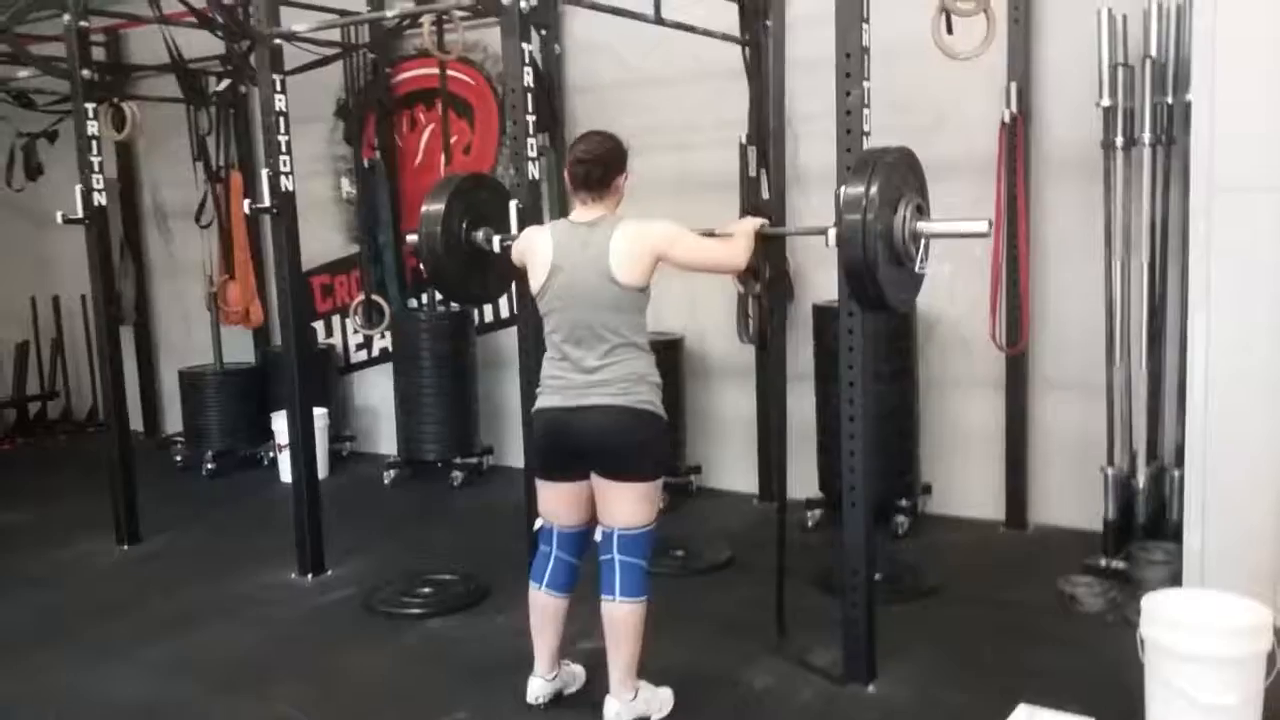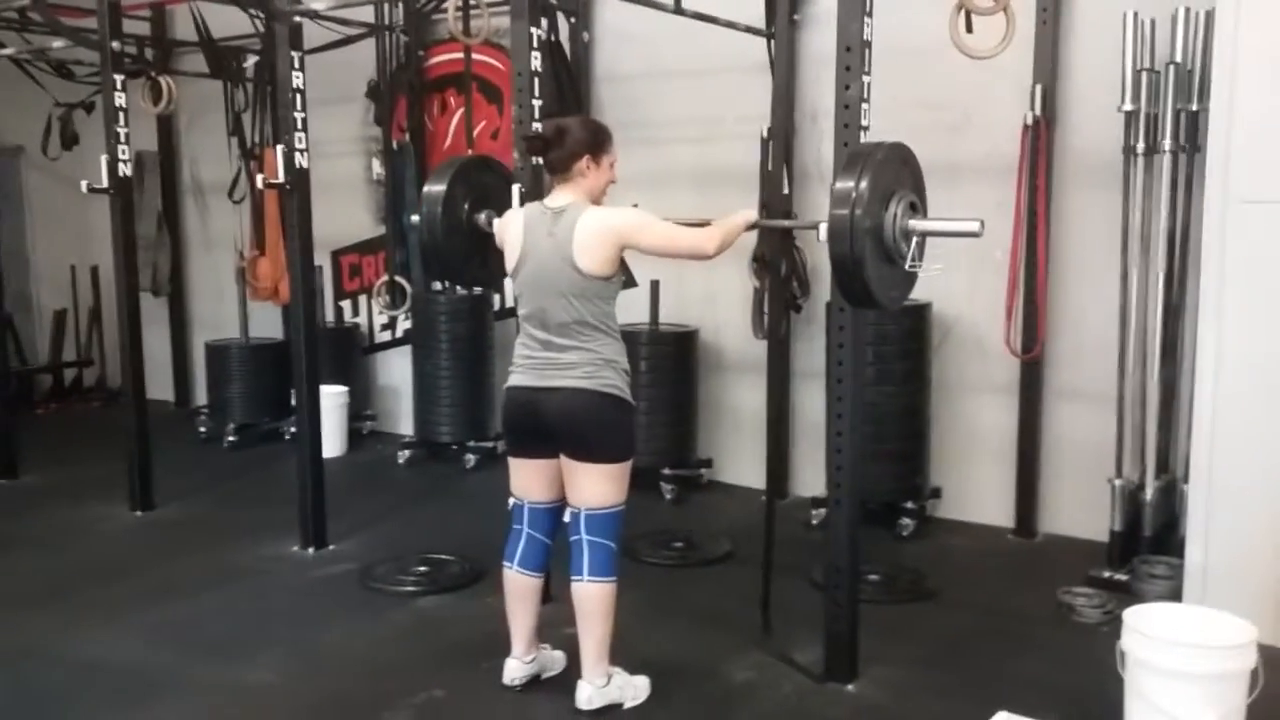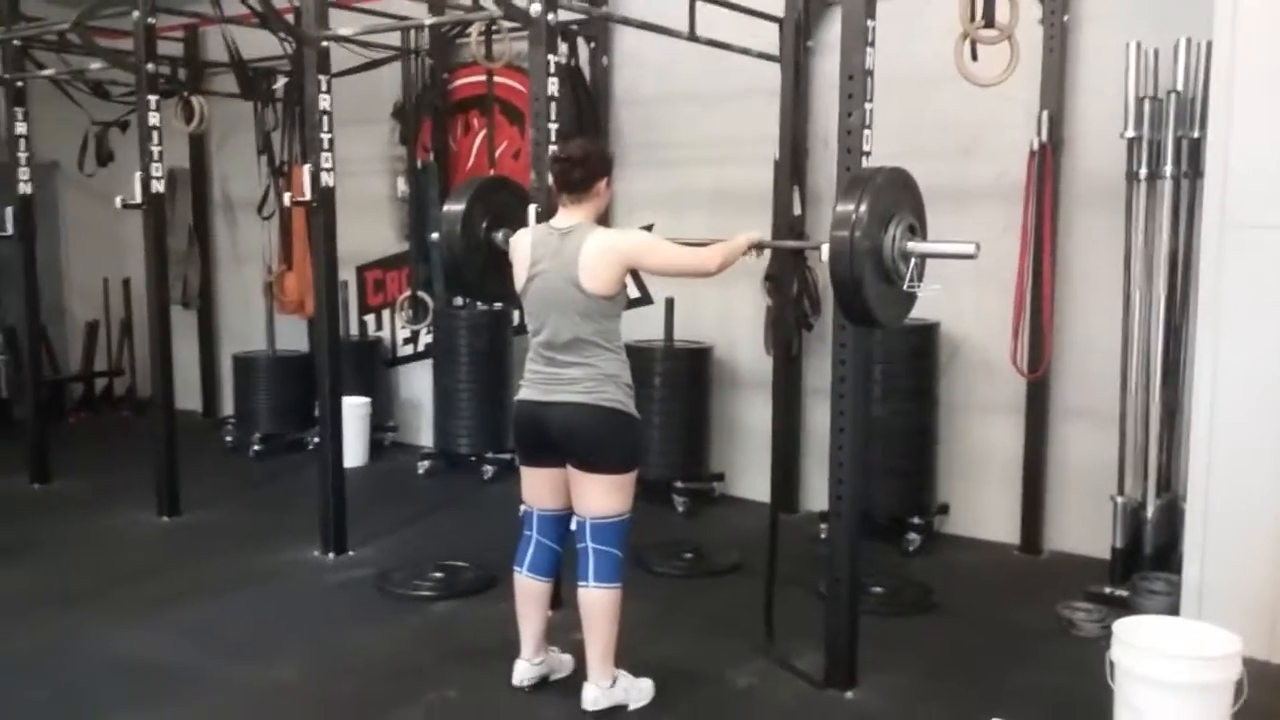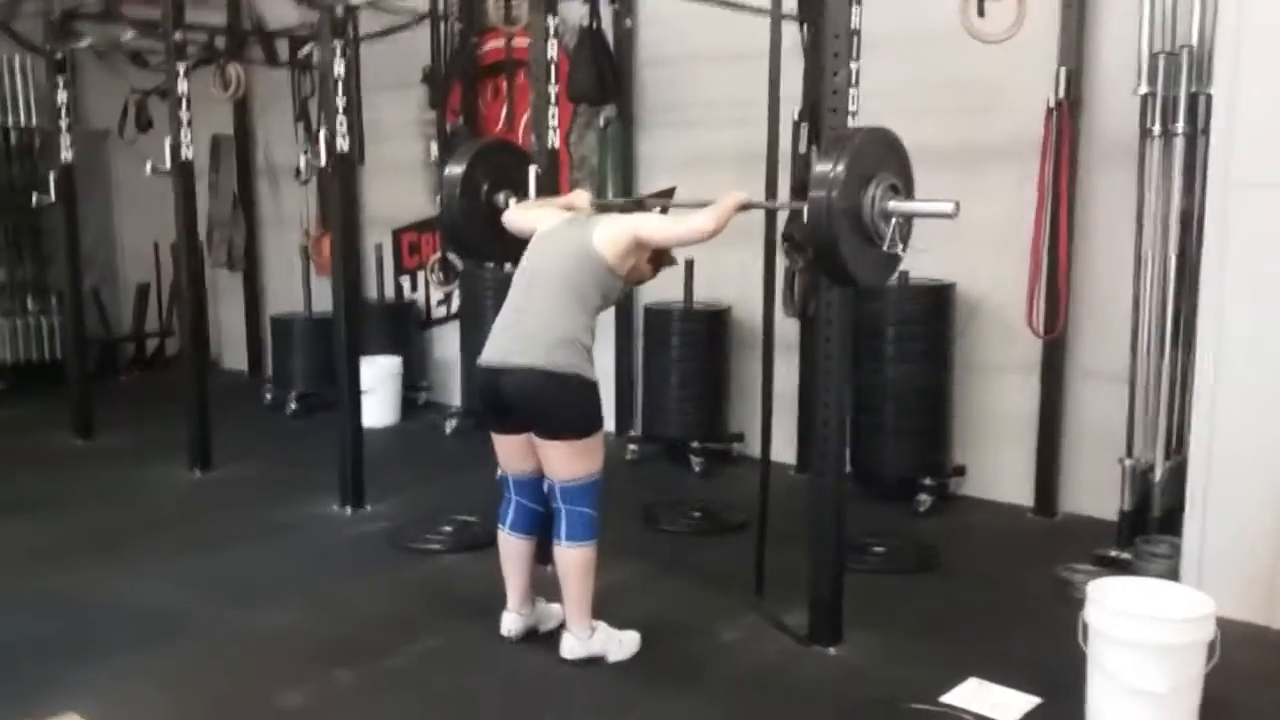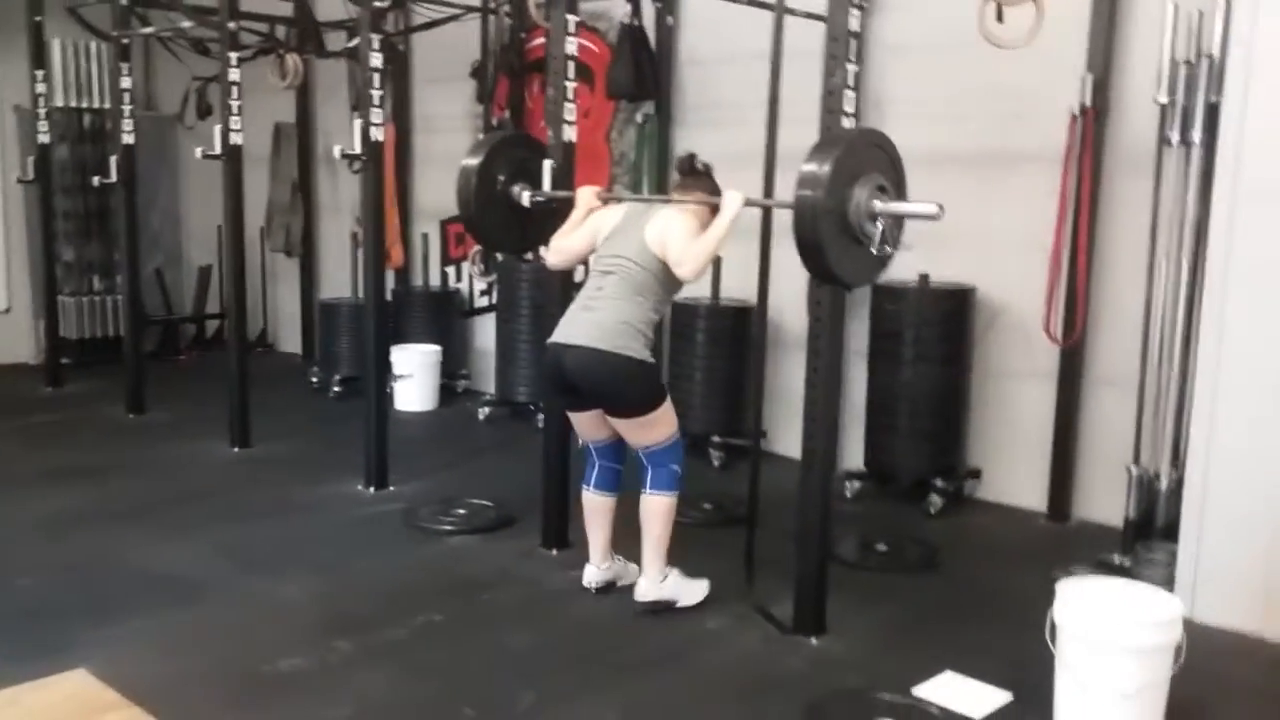
dt=1s
person 1, frame 1
left shoulder: (537, 242)
right shoulder: (642, 237)
left elbow: (510, 250)
right elbow: (733, 259)
right wrist: (747, 227)
left hip: (555, 417)
right hip: (625, 418)
left knee: (556, 546)
right knee: (625, 556)
person 1, frame 2
left shoulder: (516, 224)
right shoulder: (609, 224)
right elbow: (705, 244)
right wrist: (743, 219)
left hip: (525, 396)
right hip: (591, 401)
left knee: (529, 527)
right knee: (594, 538)
left ankle: (521, 656)
right ankle: (597, 681)
person 1, frame 3
left shoulder: (523, 243)
right shoulder: (614, 246)
right elbow: (706, 262)
right wrist: (746, 240)
left hip: (534, 408)
right hip: (597, 415)
left knee: (539, 534)
right knee: (600, 546)
left ankle: (531, 659)
right ankle: (602, 683)
person 1, frame 4
left shoulder: (557, 222)
right shoulder: (628, 230)
left elbow: (512, 212)
right elbow: (702, 225)
left wrist: (570, 201)
right wrist: (732, 202)
left hip: (494, 369)
right hip: (553, 375)
left knee: (520, 496)
right knee: (576, 505)
left ankle: (518, 611)
right ankle: (582, 634)
person 1, frame 5
left shoulder: (612, 213)
right shoulder: (679, 221)
left elbow: (555, 257)
right elbow: (687, 267)
left wrist: (581, 209)
right wrist: (728, 215)
left hip: (563, 349)
right hip: (613, 356)
left knee: (603, 458)
right knee: (665, 462)
left ankle: (600, 566)
right ankle: (655, 580)
